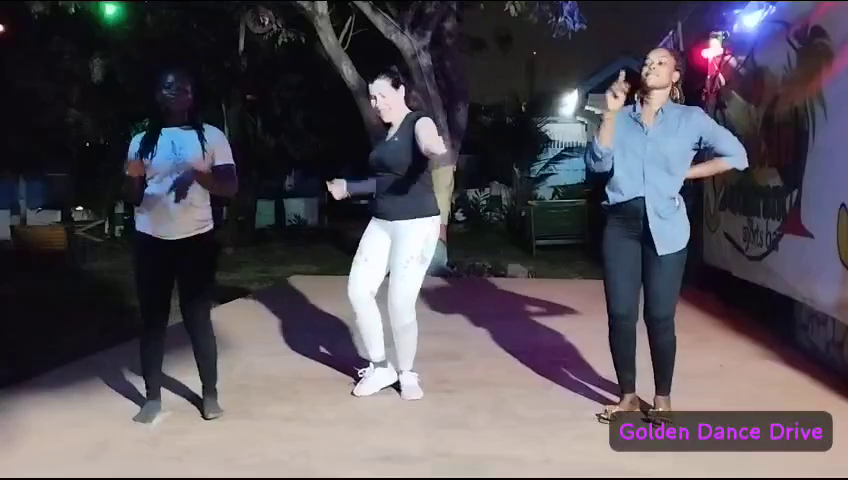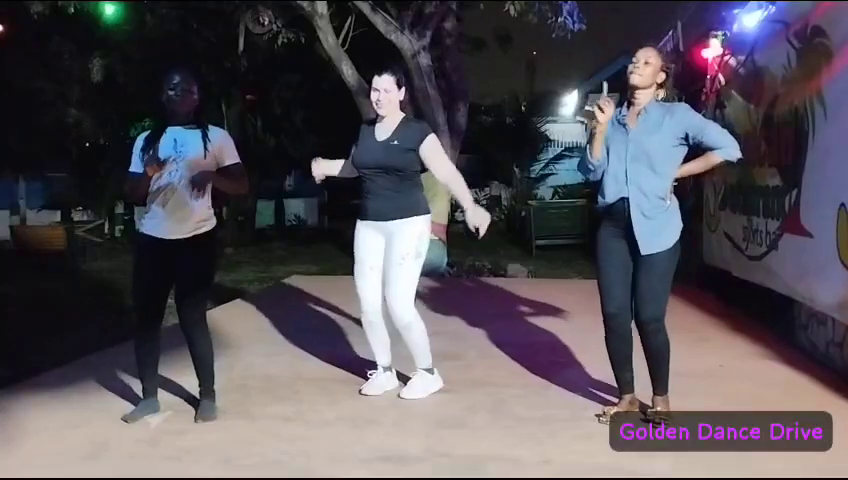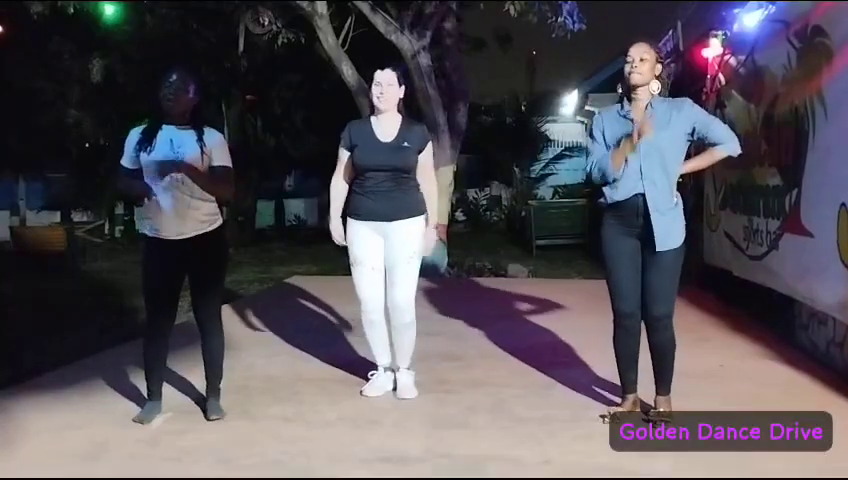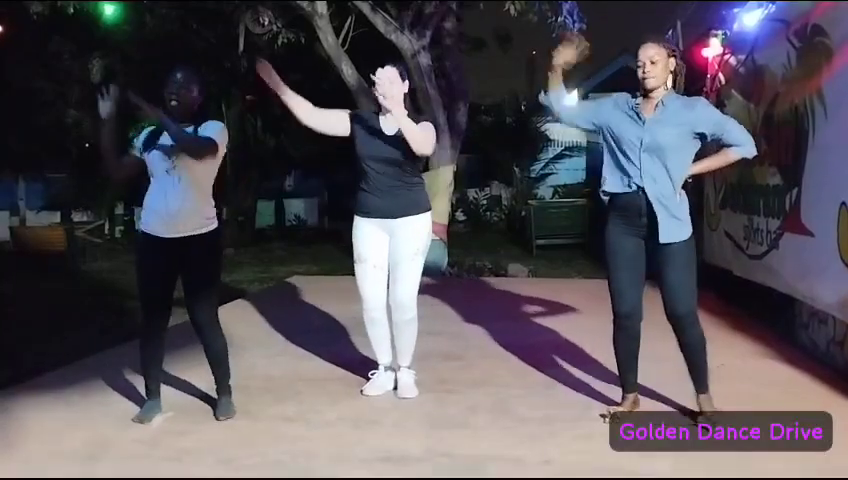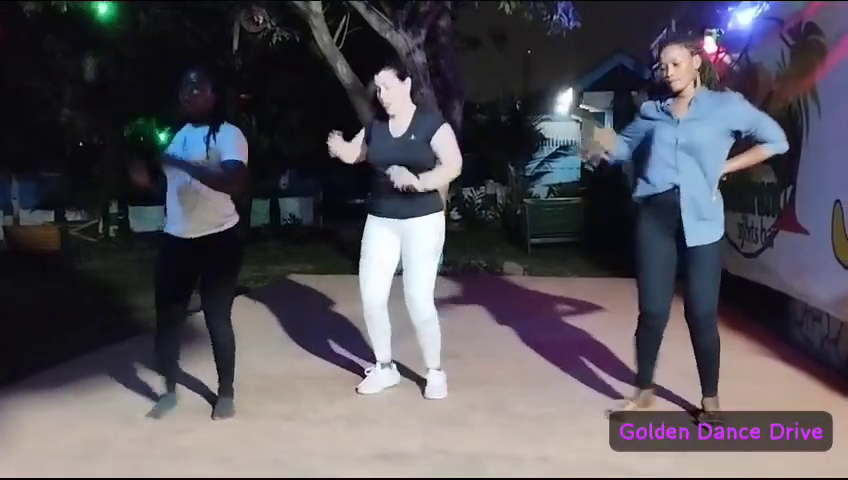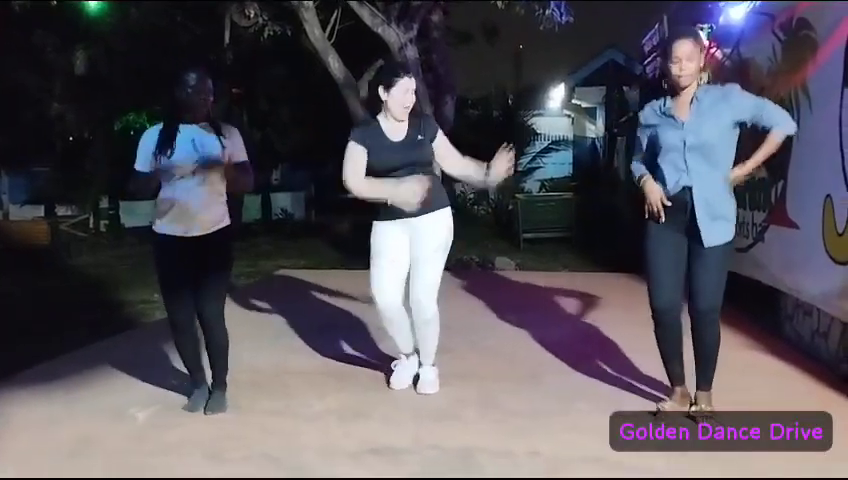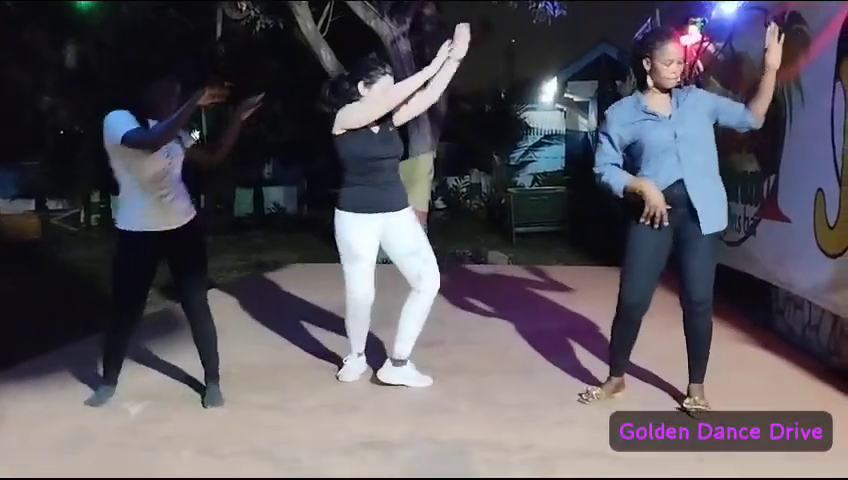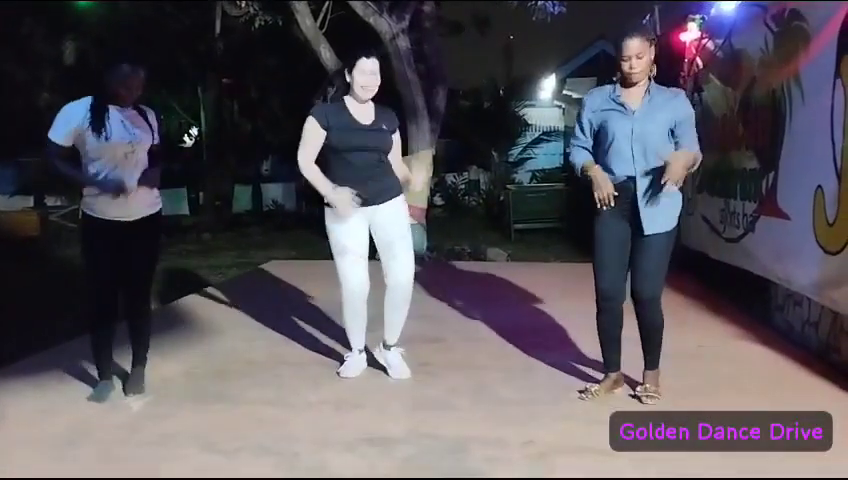
dt=0.4s
person 1, frame 1
left shoulder: (691, 118)
right shoulder: (620, 119)
left elbow: (736, 156)
right elbow: (597, 163)
left wrist: (683, 173)
right wrist: (611, 113)
left hip: (665, 227)
right hip: (621, 224)
left knee: (659, 316)
right knee: (620, 314)
left ankle: (662, 398)
right ankle: (627, 395)
person 1, frame 2
left shoulder: (677, 115)
right shoulder: (611, 119)
left elbow: (727, 147)
right elbow: (591, 171)
left wrist: (675, 172)
right wrist: (600, 126)
left hip: (656, 227)
right hip: (613, 226)
left knee: (649, 317)
right knee: (614, 314)
left ankle: (660, 398)
right ankle: (626, 396)
person 1, frame 3
left shoulder: (681, 110)
right shoulder: (606, 118)
left elbow: (728, 142)
right elbow: (599, 172)
left wrist: (680, 168)
right wrist: (631, 141)
left hip: (663, 223)
right hip: (619, 222)
left knee: (658, 315)
right knee: (625, 313)
left ankle: (663, 397)
right ankle: (629, 396)
person 1, frame 4
left shoulder: (693, 109)
right shoulder: (615, 108)
left elbow: (744, 145)
right elbow: (566, 111)
left wrist: (690, 169)
right wrist: (558, 69)
left hip: (670, 221)
right hip: (623, 219)
left knee: (682, 311)
right knee: (625, 313)
left ankle: (703, 395)
right ankle: (629, 395)
person 1, frame 5
left shoulder: (727, 105)
right shoulder: (651, 112)
left elbow: (776, 140)
right elbow: (623, 147)
left wrist: (724, 167)
right wrist: (604, 143)
left hip: (701, 220)
right hip: (655, 217)
left knee: (701, 313)
right knee: (652, 310)
left ankle: (710, 399)
right ankle: (643, 390)
person 1, frame 6
left shoulder: (728, 98)
right shoulder: (651, 114)
left elbow: (783, 123)
right elbow: (640, 161)
left wrist: (743, 170)
right wrist: (646, 182)
left hip: (712, 218)
right hip: (666, 217)
left knee: (705, 309)
right knee: (664, 307)
left ankle: (703, 394)
right ankle: (678, 390)
person 1, frame 7
left shoulder: (698, 101)
right shoulder: (622, 113)
left elbow: (750, 120)
right elbow: (605, 168)
left wrist: (770, 70)
right wrist: (642, 186)
left hip: (700, 212)
right hip: (653, 212)
left knee: (698, 301)
right knee: (632, 300)
left ankle: (696, 388)
right ankle: (616, 377)
person 1, frame 8
left shoulder: (674, 100)
right shoulder: (597, 101)
left elbow: (690, 148)
right elbow: (578, 148)
left wrist: (685, 159)
right wrist: (594, 173)
left hip: (656, 208)
right hip: (611, 204)
left knee: (646, 295)
right knee: (608, 294)
left ankle: (651, 373)
right ankle: (612, 373)
person 2, frame 1
left shoulder: (211, 136)
right shoulder: (142, 141)
left elbow: (231, 187)
right elbow: (132, 195)
left wrist: (196, 175)
right wrist: (134, 178)
left hip: (197, 240)
right hip: (151, 241)
left knee: (197, 318)
right knee: (152, 319)
left ankle: (210, 393)
right ankle: (152, 398)
person 2, frame 2
left shoulder: (215, 137)
right shoulder: (146, 140)
left elbow: (241, 184)
right elbow: (132, 196)
left wrist: (210, 175)
right wrist: (147, 174)
left hip: (196, 240)
right hip: (153, 240)
left knee: (192, 318)
right knee: (146, 317)
left ankle: (207, 396)
right ankle: (149, 397)
person 2, frame 3
left shoulder: (212, 138)
right shoulder: (140, 137)
left elbow: (227, 190)
right elbow: (124, 182)
left wrist: (186, 169)
right wrist: (139, 188)
left hip: (205, 239)
right hip: (158, 241)
left knee: (208, 317)
right knee: (157, 319)
left ankle: (213, 395)
right ankle: (153, 398)
person 2, frame 4
left shoulder: (213, 130)
right shoulder: (150, 137)
left elbow: (198, 150)
right elbow: (116, 170)
left wrist: (156, 114)
right wrist: (107, 120)
left hip: (200, 239)
right hip: (154, 240)
left knee: (205, 318)
right knee: (153, 320)
left ankle: (224, 392)
right ankle: (152, 398)
person 2, frame 5
left shoulder: (229, 135)
right shoulder: (176, 135)
left elbow: (234, 183)
left wrist: (183, 164)
right wrist: (146, 178)
left hip: (218, 239)
right hip: (176, 239)
left knee: (218, 319)
right knee: (167, 316)
left ankle: (226, 393)
right ankle: (169, 391)
person 2, frame 6
left shoulder: (227, 134)
right shoulder: (154, 136)
left elbow: (246, 182)
right elbow: (140, 184)
left wrist: (222, 168)
right wrist: (158, 180)
left hip: (214, 237)
right hip: (170, 238)
left knee: (211, 315)
right knee: (180, 317)
left ankle: (219, 387)
right ankle: (198, 384)
person 2, frame 7
left shoulder: (174, 130)
right shoulder: (118, 121)
left elbow: (212, 157)
right elbow: (151, 142)
left wrist: (238, 118)
right wrist: (194, 103)
left hip: (183, 228)
right hip: (137, 232)
left knee: (197, 307)
right knee: (125, 310)
left ankle: (212, 381)
right ankle: (108, 381)
person 2, frame 8
left shoulder: (147, 116)
right shoulder: (78, 112)
right elbow: (53, 159)
left wrist: (155, 172)
right wrist: (96, 182)
left hip: (145, 219)
right hip: (100, 221)
left knee: (137, 298)
right knee: (103, 299)
left ankle: (138, 368)
right ankle: (104, 377)
person 3, frame 1
left shoulder: (420, 122)
right shoulder: (388, 134)
left elbow: (432, 144)
left wrist: (435, 148)
right wrist: (351, 188)
left hip: (417, 224)
right hip: (382, 224)
left knee: (400, 304)
right knee: (358, 290)
left ankle: (407, 374)
right ankle: (380, 367)
person 3, frame 2
left shoulder: (416, 131)
right shoulder: (366, 131)
left elbow: (445, 171)
right elbow: (355, 165)
left wrist: (470, 206)
right wrist: (328, 167)
left hip: (408, 224)
right hip: (369, 225)
left knee: (399, 304)
right knee: (368, 302)
left ankle: (428, 373)
right ankle: (384, 372)
person 3, frame 3
left shoulder: (417, 133)
right shoulder: (354, 131)
left elbow: (427, 182)
right elbow: (341, 178)
left wrist: (432, 225)
right wrist: (335, 217)
left hip: (406, 224)
right hip: (363, 225)
left knee: (401, 302)
right knee: (370, 303)
left ankle: (404, 372)
right ankle: (383, 371)
person 3, frame 4
left shoulder: (420, 125)
right shoulder: (359, 121)
left elbow: (422, 146)
right elbow: (312, 116)
left wrist: (397, 110)
right wrist: (277, 85)
left hip: (410, 220)
right hip: (368, 222)
left knee: (403, 300)
right knee: (371, 299)
left ankle: (405, 371)
right ankle: (384, 369)
person 3, frame 5
left shoulder: (433, 123)
right shoulder: (375, 126)
left elbow: (453, 166)
right elbow: (354, 154)
left wrist: (419, 181)
right wrist: (340, 149)
left hip: (423, 221)
right hip: (381, 221)
left knee: (419, 301)
right knee: (371, 297)
left ankle: (435, 372)
right ankle: (384, 368)
person 3, frame 6
left shoulder: (425, 125)
right shoulder: (363, 134)
left elbow: (452, 163)
right elbow: (353, 182)
left wrist: (487, 173)
right wrist: (394, 190)
left hip: (433, 217)
right hip: (390, 223)
left knee: (422, 298)
right knee: (385, 298)
left ankle: (429, 366)
right ankle: (408, 357)
person 3, frame 7
left shoulder: (388, 118)
right shoulder: (344, 116)
left elbow: (426, 98)
right elbow: (386, 99)
left wrist: (454, 59)
right wrist: (433, 66)
left hip: (397, 213)
right hip: (356, 217)
left knee: (428, 281)
right knee: (361, 295)
left ankle: (398, 364)
right ankle: (356, 357)
person 3, frame 8
left shoulder: (388, 118)
right shoulder: (325, 113)
left elbow: (395, 162)
right elbow: (305, 159)
left wrist: (410, 177)
right wrist: (331, 192)
left hip: (389, 204)
right hip: (345, 211)
left knee: (402, 276)
right knee: (355, 286)
left ankle: (388, 347)
right ankle: (356, 352)
